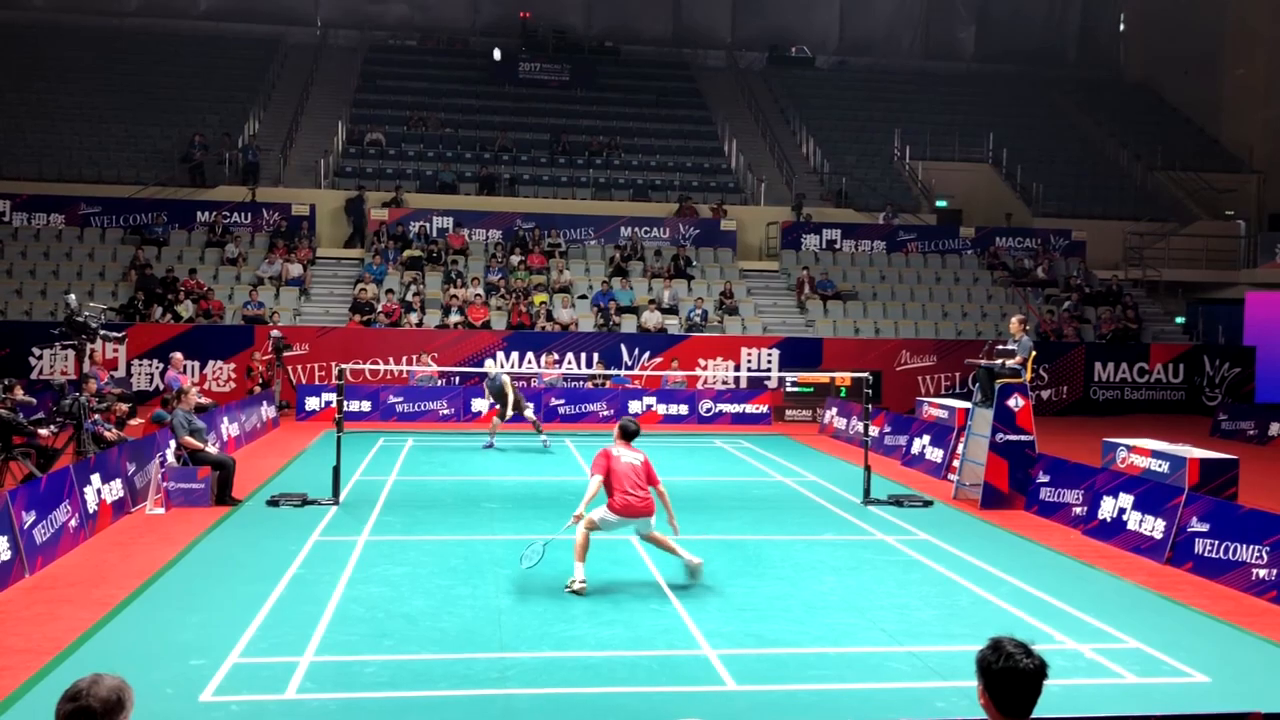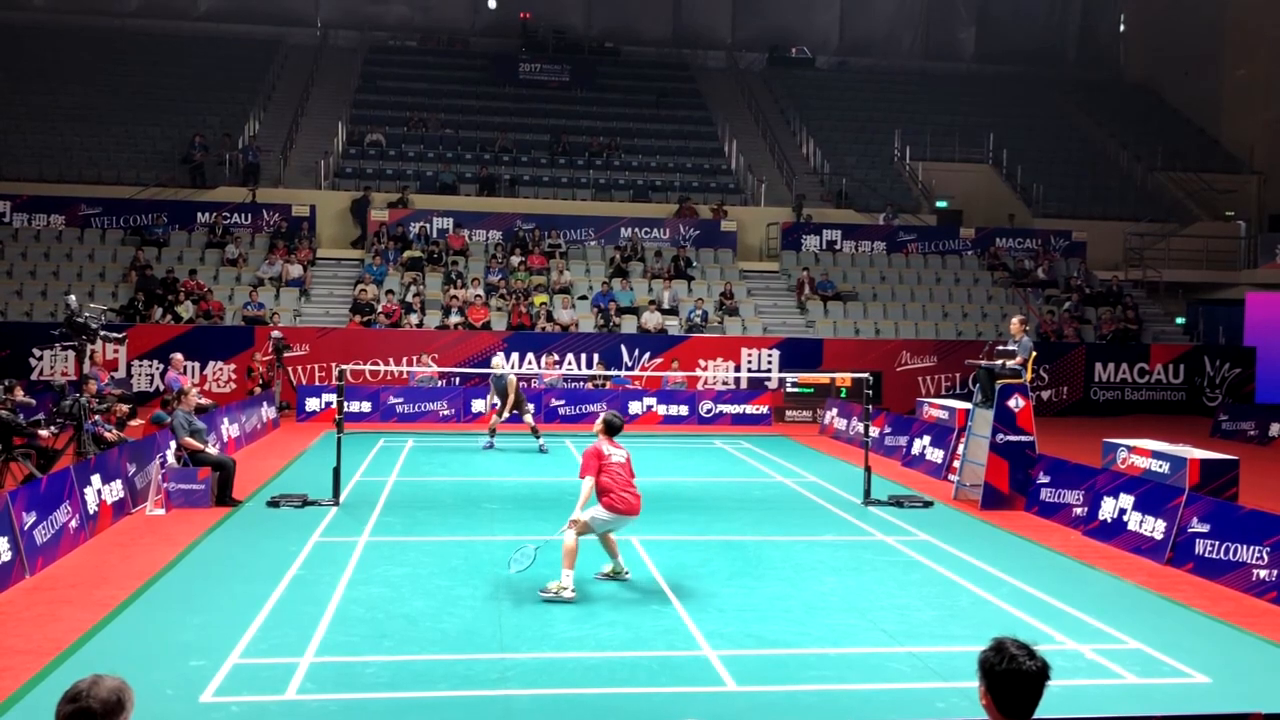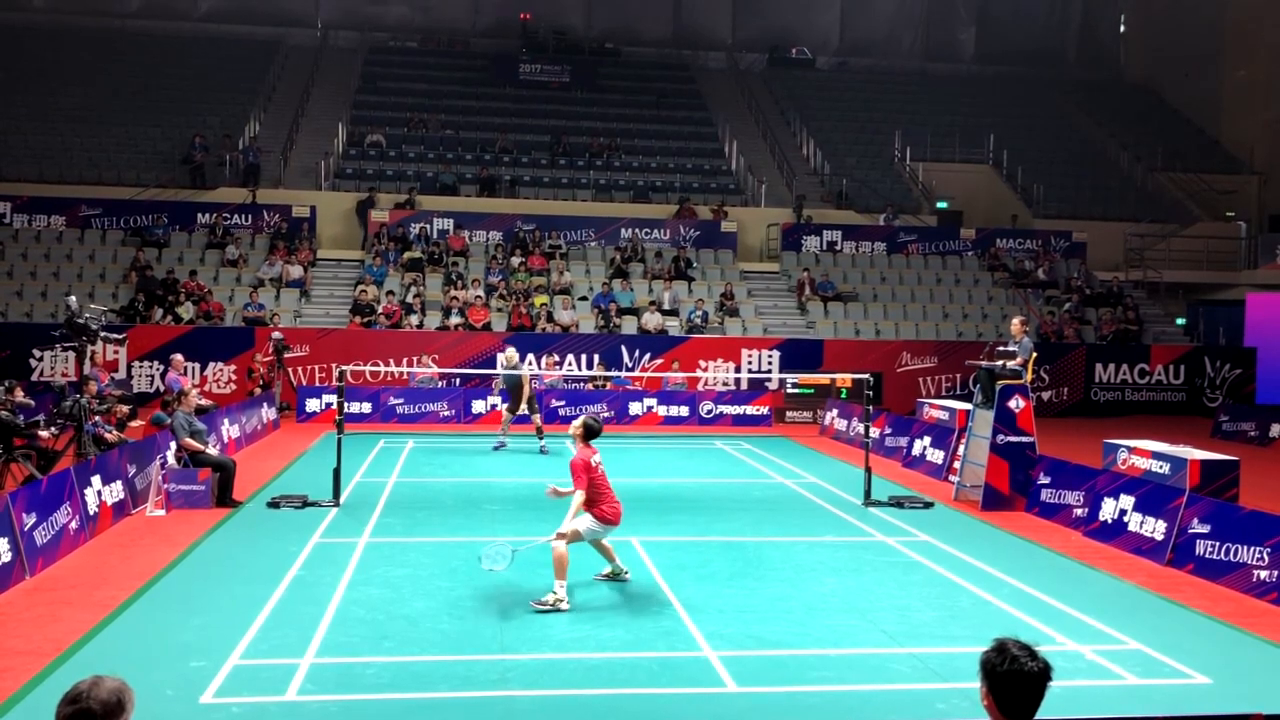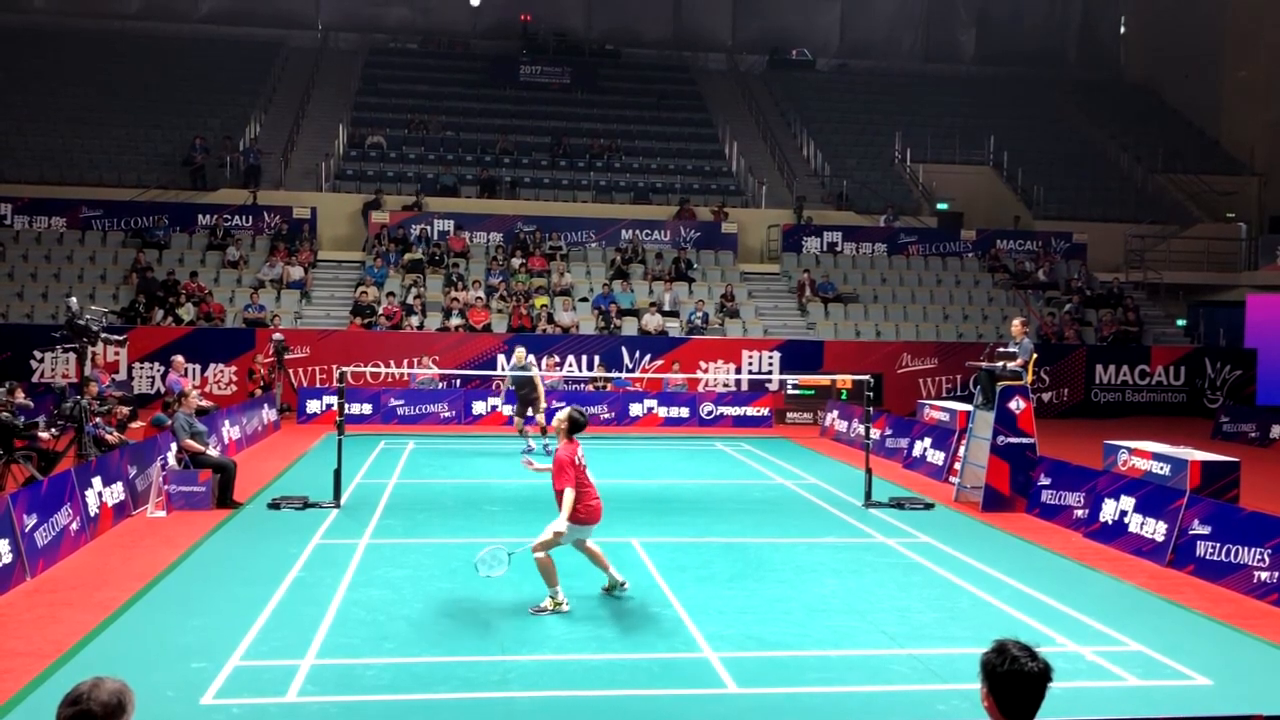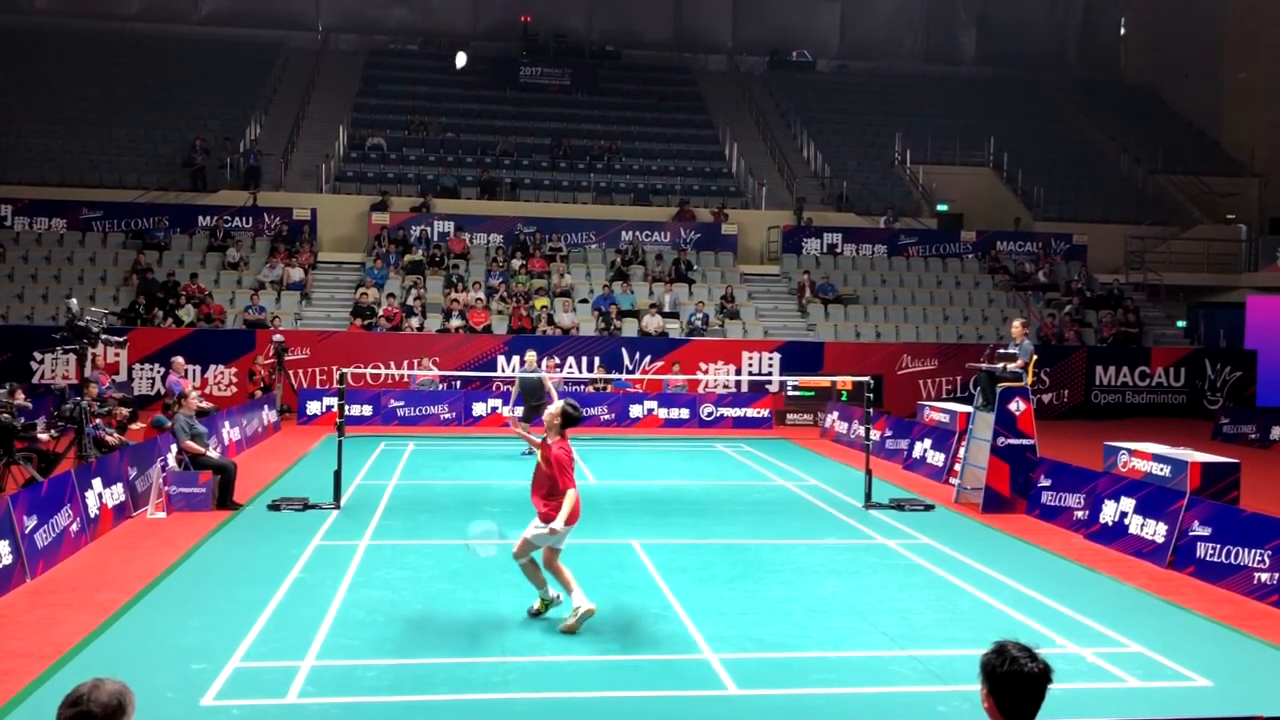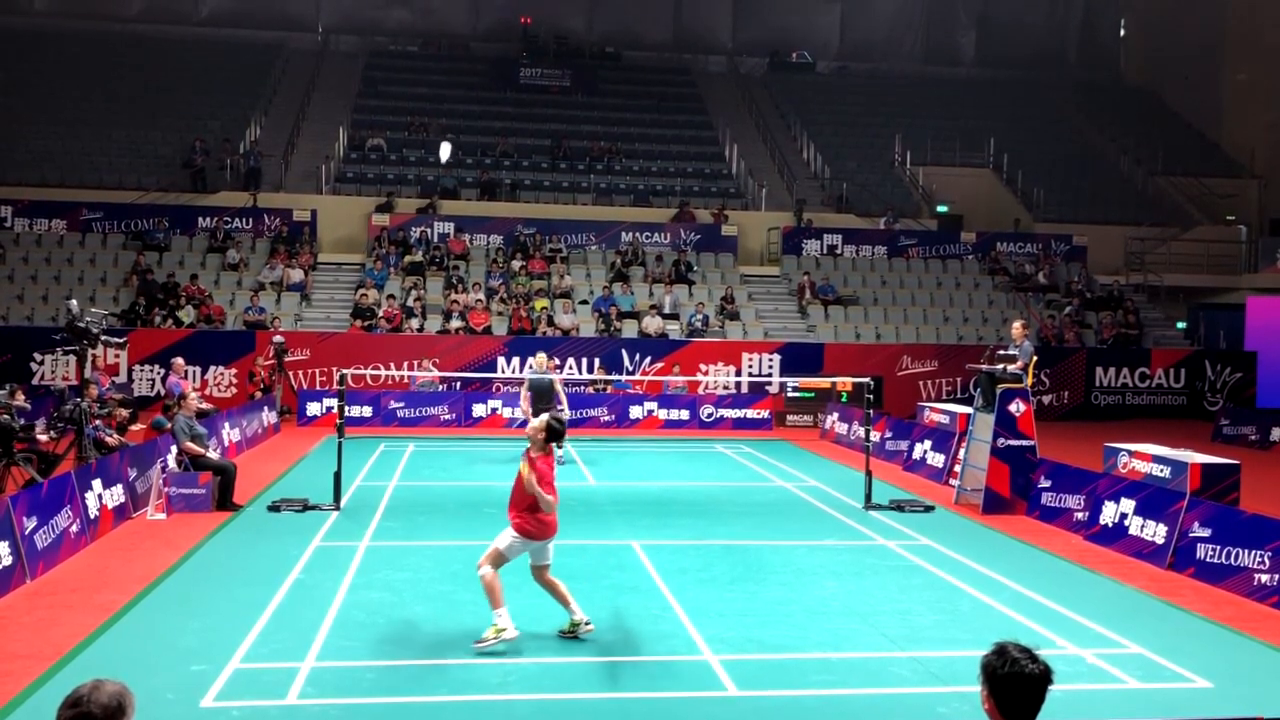
dt=0.7s
person 1, frame 1
left shoulder: (606, 453)
right shoulder: (641, 456)
left elbow: (597, 480)
right elbow: (660, 489)
left wrist: (582, 506)
right wrist: (671, 516)
left hip: (620, 508)
right hip: (646, 508)
left knee: (583, 527)
right knee: (647, 534)
left ankle: (578, 579)
right ankle: (688, 558)
person 1, frame 2
left shoulder: (594, 450)
right shoulder: (623, 451)
left elbow: (589, 482)
left wrist: (578, 510)
left hip: (614, 506)
right hip: (634, 506)
left knee: (572, 531)
right knee: (600, 528)
left ankle: (566, 586)
right ankle: (618, 569)
person 1, frame 3
left shoulder: (579, 459)
right shoulder: (592, 452)
left elbow: (581, 494)
left wrist: (566, 524)
right wrist: (565, 492)
left hip: (602, 514)
right hip: (612, 510)
left knee: (559, 540)
right knee: (592, 536)
left ankle: (559, 596)
right ankle: (618, 570)
person 1, frame 4
left shoulder: (563, 455)
right shoulder: (573, 445)
left elbow: (569, 490)
left wrist: (562, 521)
right wrist: (541, 467)
left hip: (580, 514)
right hip: (592, 507)
left knee: (539, 548)
right knee: (581, 543)
left ankle: (557, 600)
right ankle: (615, 580)
person 1, frame 5
left shoulder: (558, 453)
right shoulder: (552, 439)
left elbow: (571, 490)
right elbow: (542, 447)
left wrist: (560, 520)
right wrist: (523, 434)
left hip: (553, 514)
right hip: (555, 513)
left knee: (520, 553)
right knee: (551, 562)
left ankle: (547, 597)
right ankle: (581, 603)
person 1, frame 6
left shoulder: (541, 467)
right shoulder: (540, 448)
left elbow: (551, 507)
right elbow: (531, 437)
left wrist: (535, 489)
right wrist: (529, 417)
left hip: (527, 527)
right hip: (542, 527)
left knee: (486, 565)
right knee: (542, 576)
left ankle: (502, 625)
right ankle: (579, 619)
